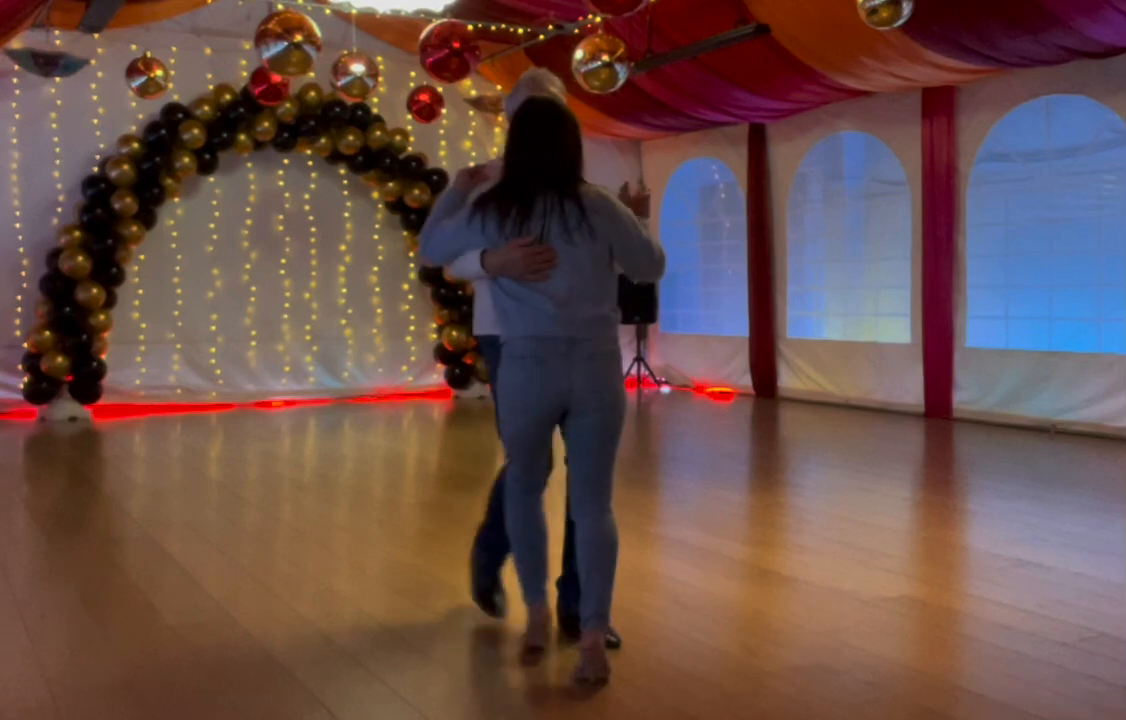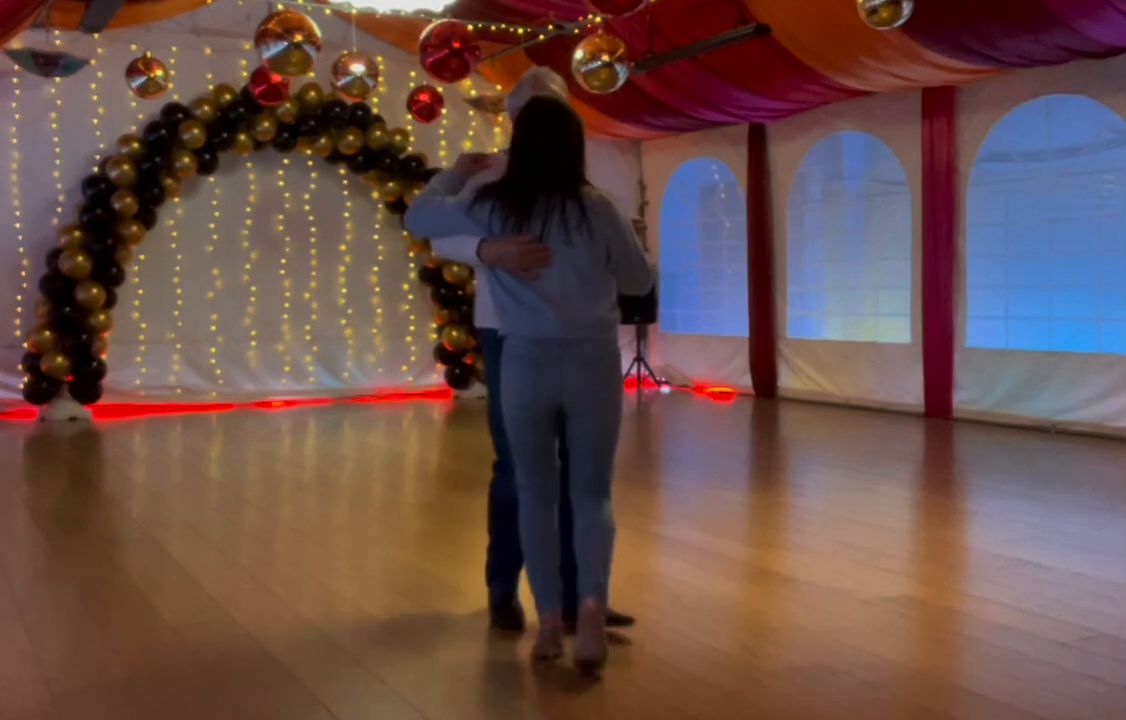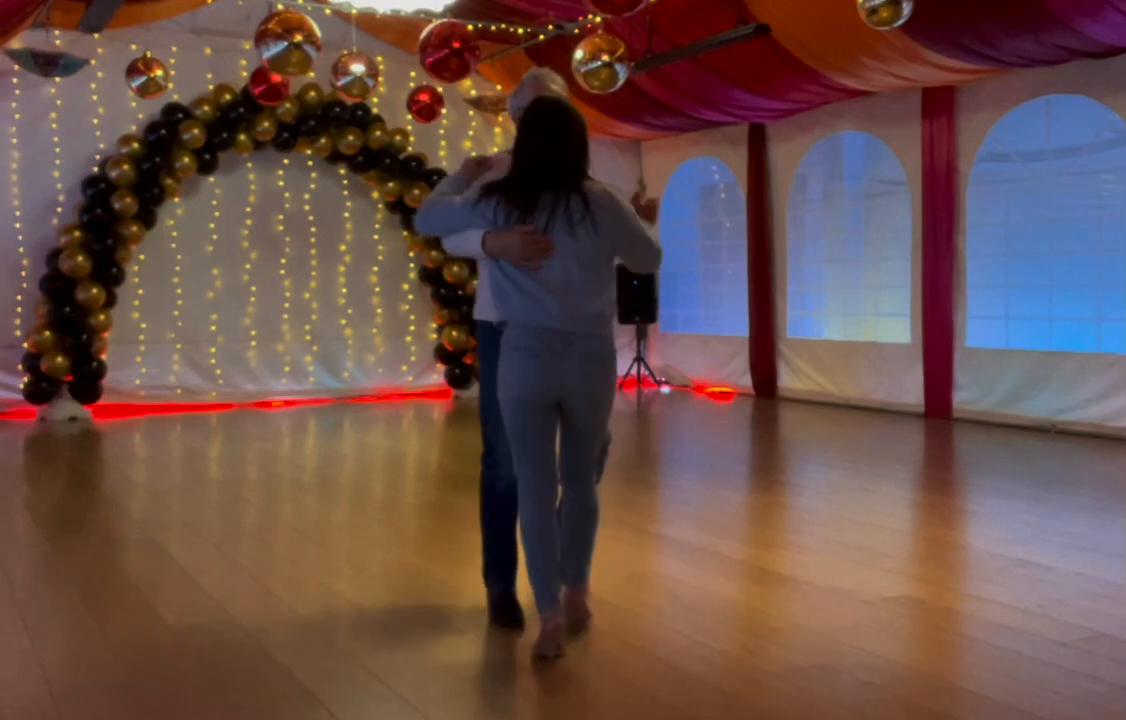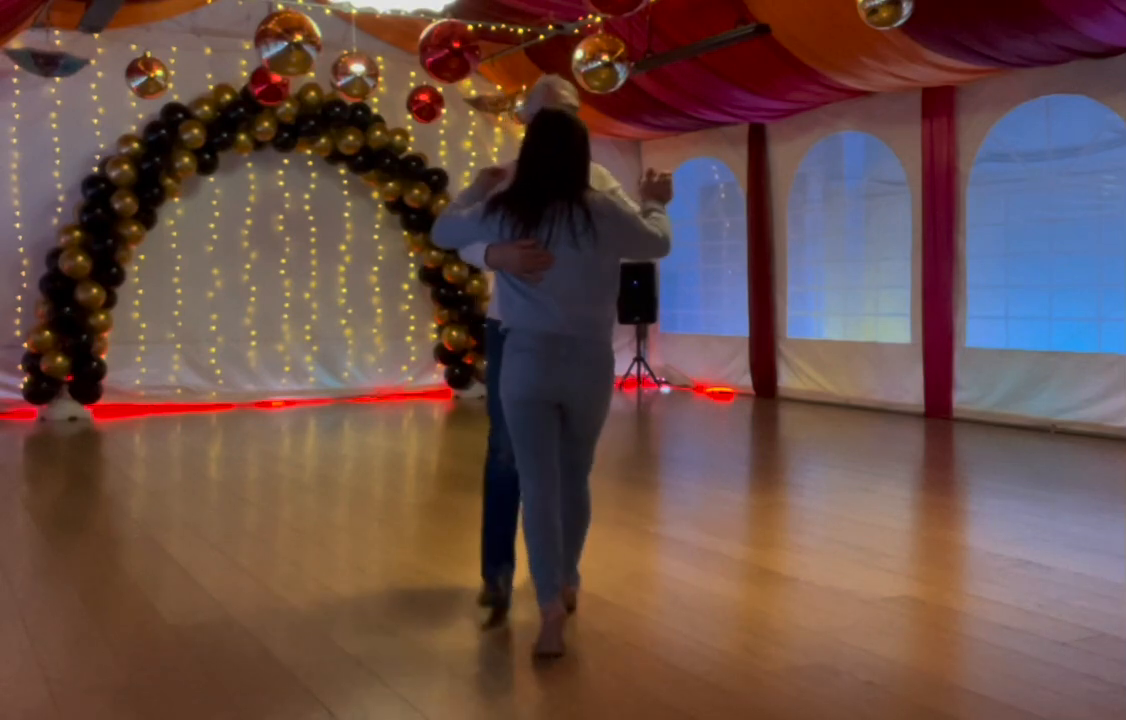
dt=0.2s
person 1, frame 1
left shoulder: (490, 210)
right shoulder: (596, 207)
left elbow: (430, 251)
right elbow: (652, 267)
left wrist: (457, 191)
right wrist: (632, 219)
left hip: (527, 366)
right hip: (596, 366)
left knee: (524, 488)
right knee: (594, 503)
left ankle: (536, 616)
right ankle: (593, 638)
person 1, frame 2
left shoulder: (489, 205)
right shoulder: (596, 208)
left elbow: (417, 217)
right elbow: (640, 281)
left wrist: (456, 172)
right wrist: (625, 238)
left hip: (527, 366)
right hip: (594, 366)
left knee: (536, 496)
right knee: (592, 496)
left ankle: (549, 621)
right ankle: (591, 608)
person 1, frame 3
left shoulder: (494, 200)
right shoulder: (600, 202)
left elbow: (426, 220)
right elbow: (649, 259)
left wrist: (464, 176)
right wrist: (640, 219)
left hip: (525, 357)
right hip: (591, 358)
left knee: (536, 488)
right knee: (580, 481)
left ankle: (551, 619)
right ankle: (573, 592)
person 1, frame 4
left shoulder: (501, 212)
right shoulder: (602, 212)
left elbow: (442, 233)
right elbow: (657, 244)
left wrist: (478, 189)
right wrist: (654, 202)
left hip: (528, 360)
right hip: (590, 363)
left knee: (538, 487)
right knee: (574, 480)
left ankle: (551, 612)
right ankle: (563, 584)
person 2, frame 1
right shoulder: (486, 182)
right elbow: (451, 257)
right wrist: (494, 260)
right hip: (510, 340)
left ankle: (576, 607)
right ankle: (487, 562)
person 2, frame 2
right shoulder: (487, 174)
right elbow: (444, 238)
right wrist: (489, 250)
right hip: (507, 337)
right knee: (517, 465)
left ankle: (577, 597)
right ankle: (502, 590)
person 2, frame 3
right shoulder: (492, 173)
right elbow: (453, 234)
right wrist: (497, 243)
right hip: (504, 330)
right knee: (505, 462)
right ankle: (501, 587)
person 2, frame 4
left shoulder: (597, 179)
right shoulder: (505, 181)
right elbow: (470, 242)
right wrist: (500, 256)
right knee: (507, 451)
right ankle: (496, 572)
